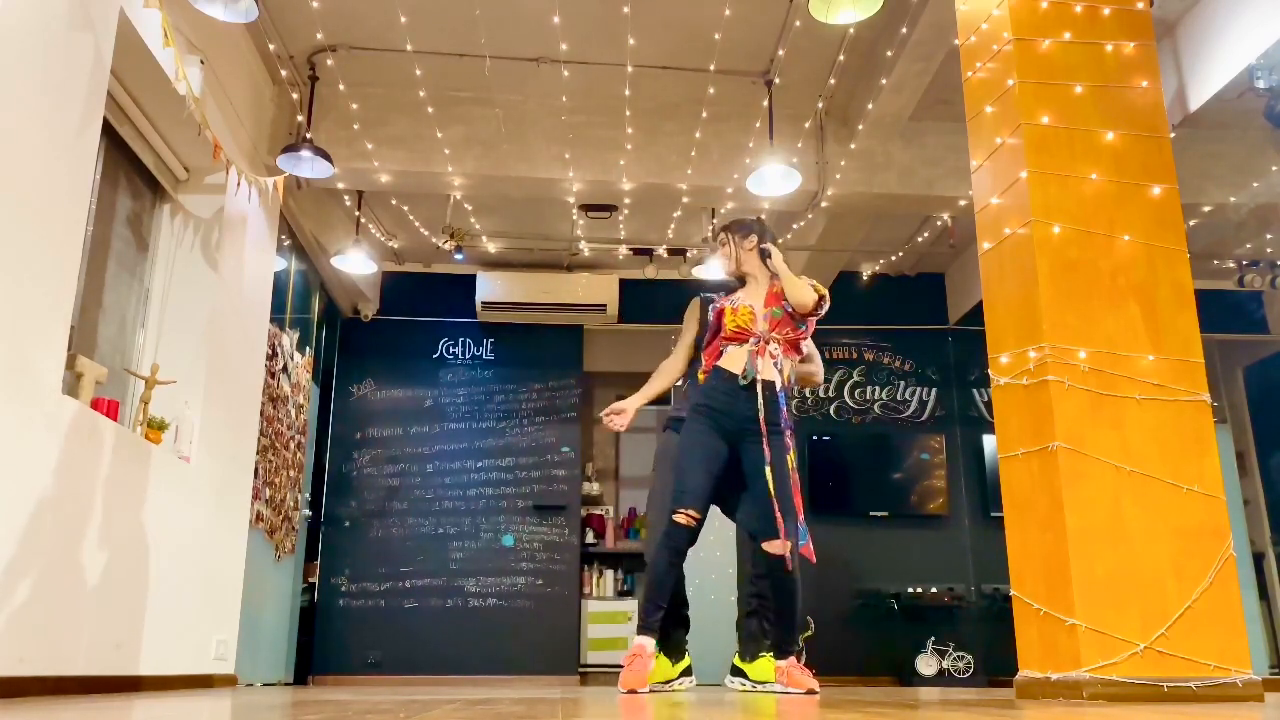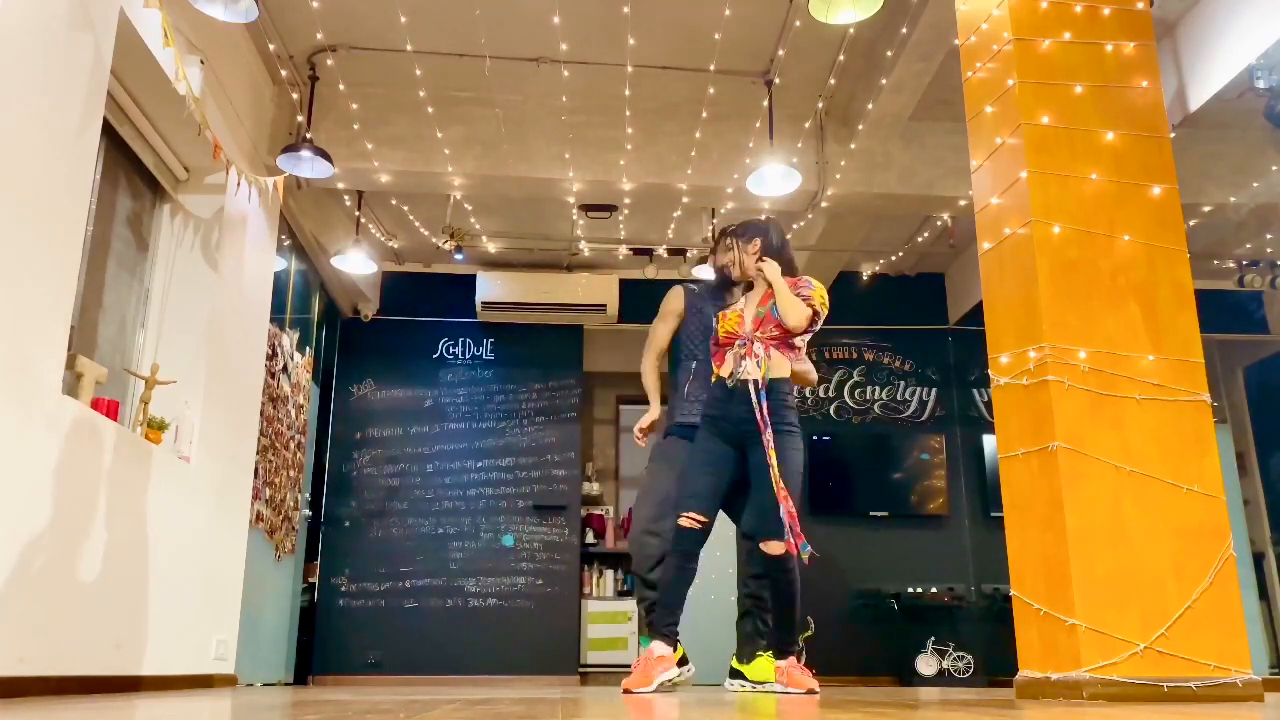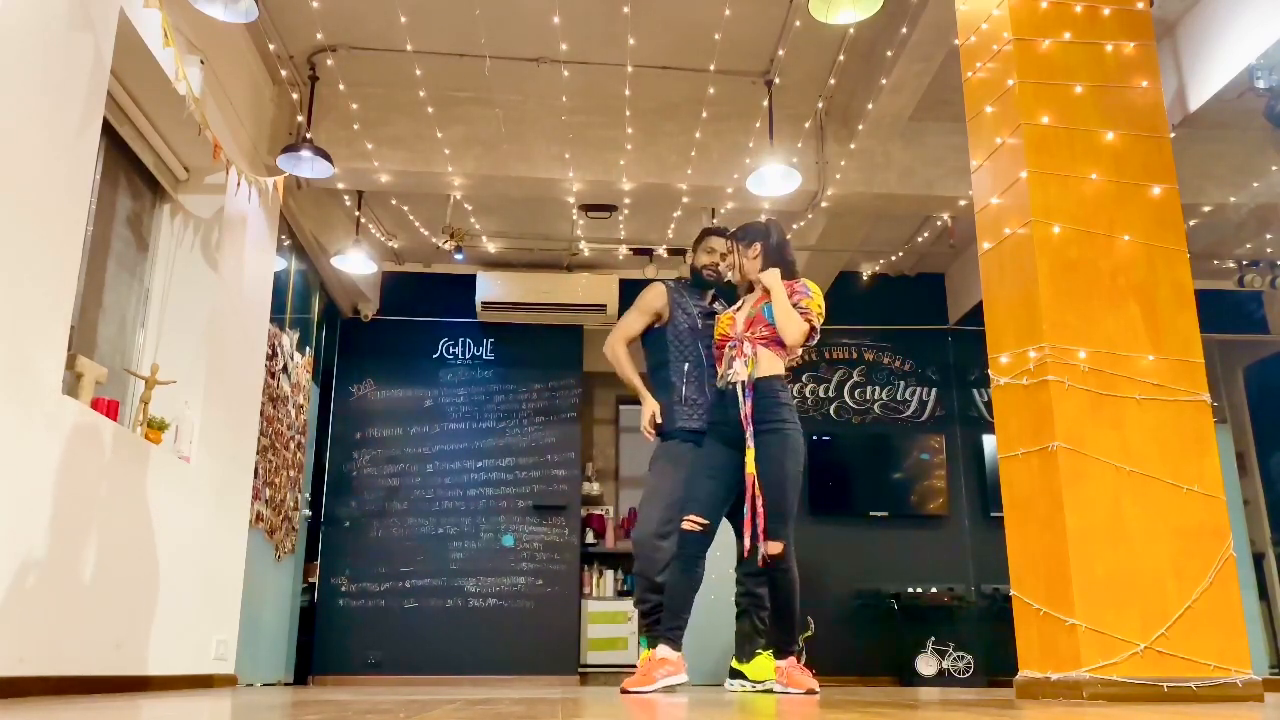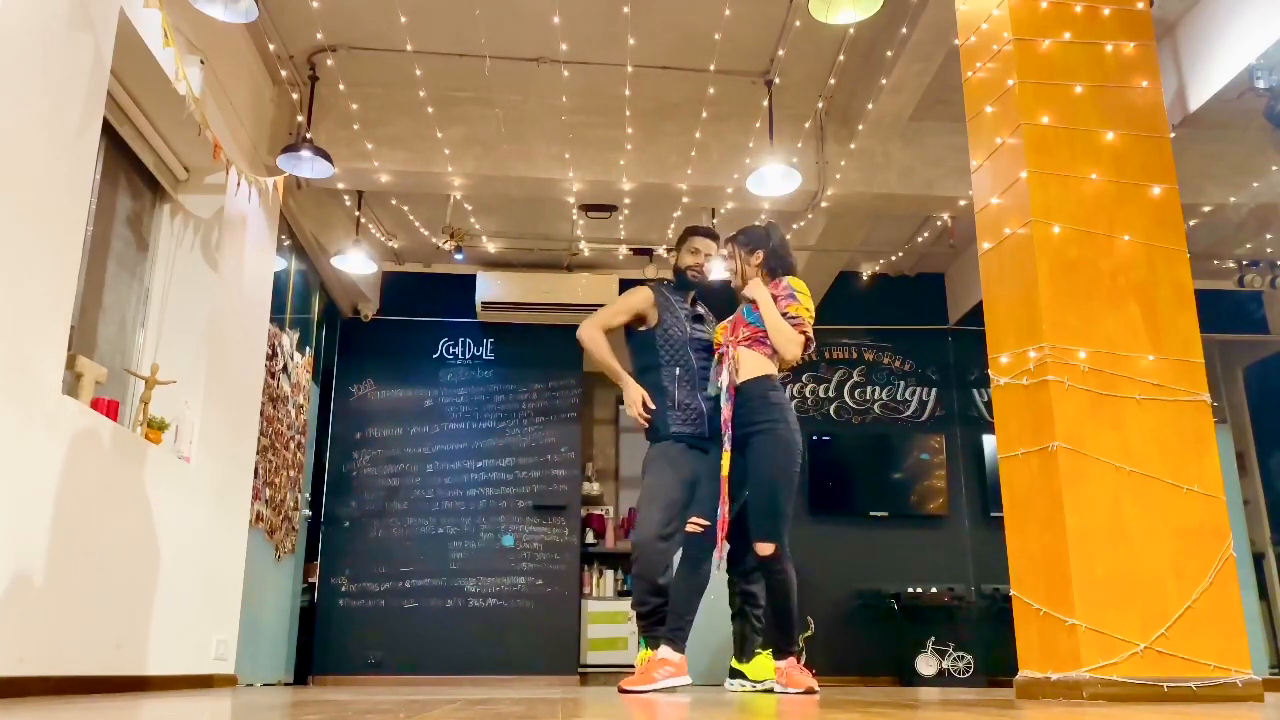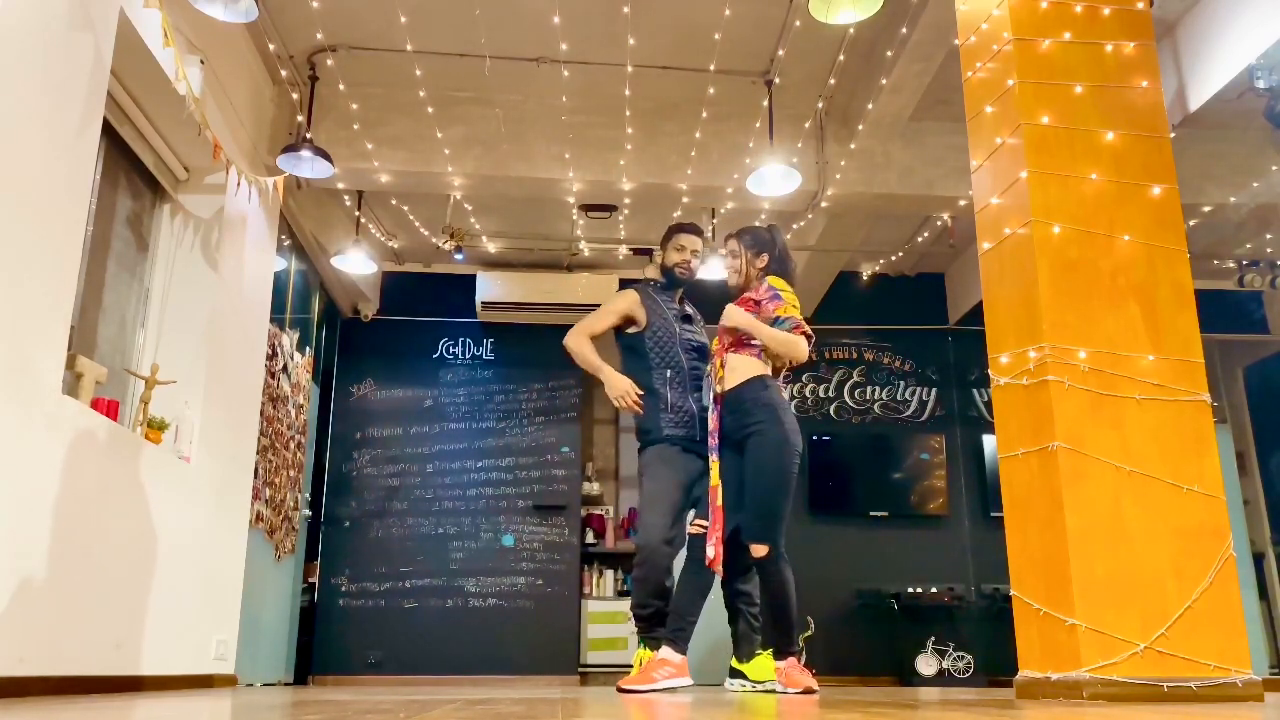
dt=0.3s
person 1, frame 1
left shoulder: (796, 290)
right shoulder: (722, 305)
left elbow: (805, 303)
left wrist: (777, 262)
left hip: (770, 419)
right hip: (712, 410)
left knee: (778, 542)
right knee: (680, 523)
left ankle: (787, 660)
right ankle: (644, 644)
person 1, frame 2
left shoulder: (803, 288)
right shoulder: (731, 308)
left elbow: (796, 322)
left wrist: (776, 277)
left hip: (773, 415)
right hip: (719, 417)
left knee: (776, 543)
right knee: (687, 529)
left ankle: (786, 661)
right ankle: (661, 650)
person 1, frame 3
left shoulder: (800, 291)
right shoulder: (733, 310)
left elbow: (794, 337)
left wrist: (775, 285)
left hip: (771, 415)
right hip: (723, 420)
left knee: (773, 543)
right knee: (691, 534)
left ankle: (787, 661)
right ankle: (667, 654)
person 1, frame 4
left shoulder: (789, 290)
right shoulder: (742, 309)
left elbow: (793, 351)
left wrist: (762, 298)
left hip: (766, 416)
right hip: (729, 422)
left knee: (767, 545)
right knee: (700, 535)
left ankle: (787, 661)
right ankle: (670, 655)
person 1, frame 5
left shoulder: (771, 290)
right shoulder: (743, 305)
left elbow: (800, 350)
left wrist: (743, 320)
left hip: (764, 420)
right hip: (732, 428)
left knee: (761, 547)
right knee: (719, 542)
left ankle: (787, 660)
person 2, frame 1
right shoulder: (705, 304)
left elbow: (814, 372)
right elbow: (677, 360)
right wrist: (636, 401)
right hip: (687, 430)
left ankle: (751, 655)
right ankle: (671, 655)
person 2, frame 2
right shoulder: (685, 297)
left elbow: (808, 374)
right elbow: (651, 354)
right wrist: (655, 405)
right hip: (684, 435)
right knee: (647, 531)
left ankle: (750, 657)
right ankle: (667, 646)
person 2, frame 3
left shoulder: (729, 315)
right shoulder: (663, 295)
right elbow: (615, 343)
right wrist: (646, 397)
right hip: (682, 440)
right knee: (652, 537)
left ankle: (750, 657)
person 2, frame 4
left shoulder: (708, 318)
right shoulder: (648, 299)
right elbow: (589, 329)
right wrist: (626, 382)
left hip: (724, 445)
right hip: (675, 444)
right knee: (651, 538)
left ankle: (749, 657)
right ankle: (656, 649)
person 2, frame 5
left shoulder: (695, 318)
right shoulder: (635, 301)
right elbow: (575, 337)
right wrist: (608, 374)
left hip: (714, 446)
right hip: (667, 445)
right knee: (655, 541)
left ankle: (748, 656)
right ankle: (656, 648)
